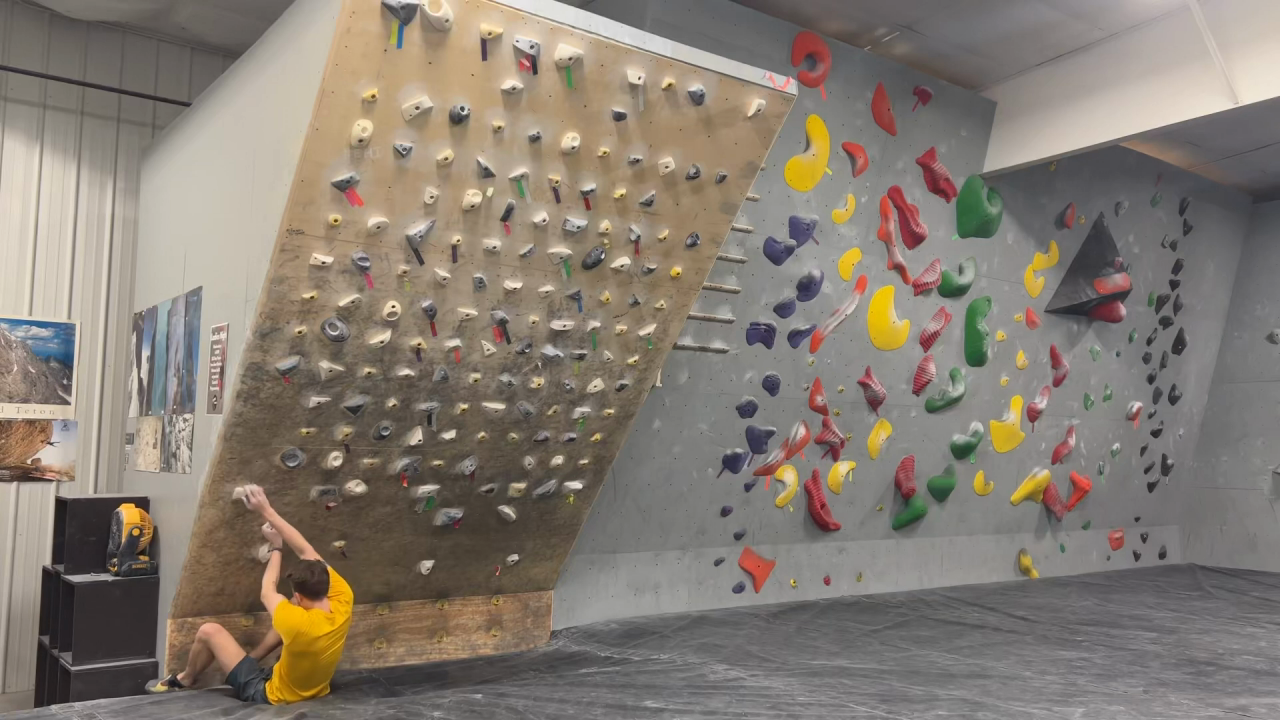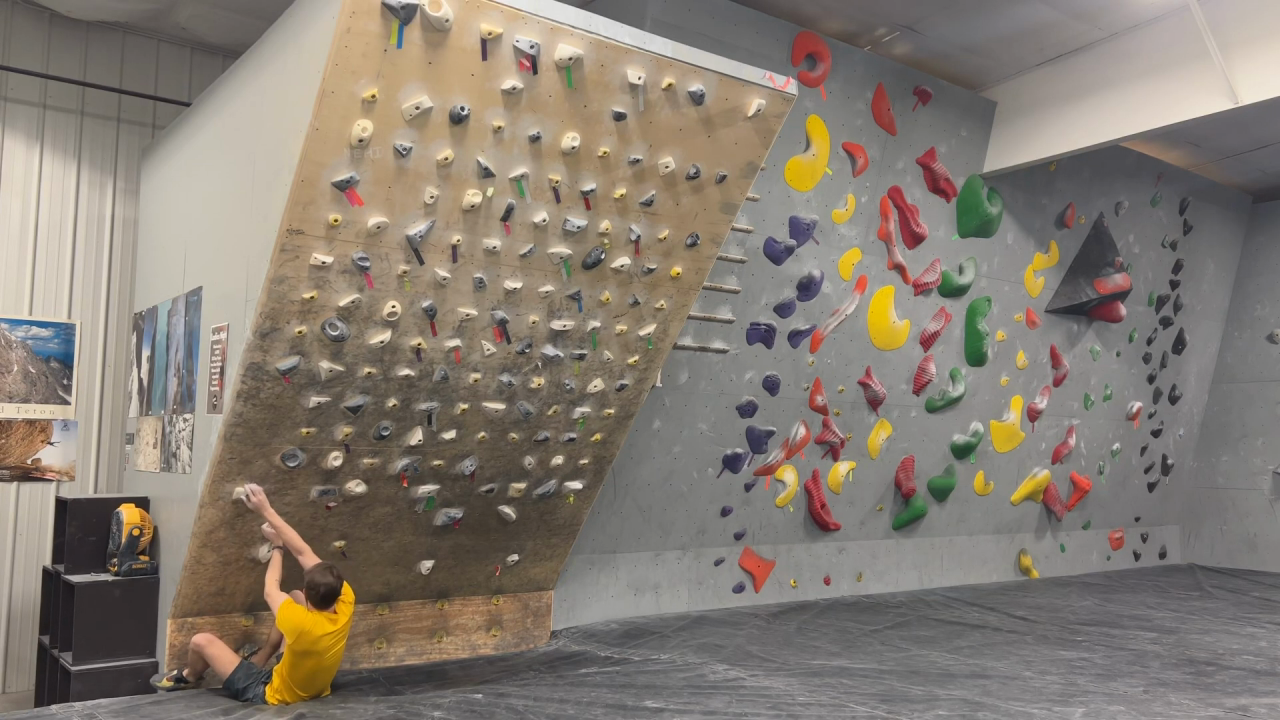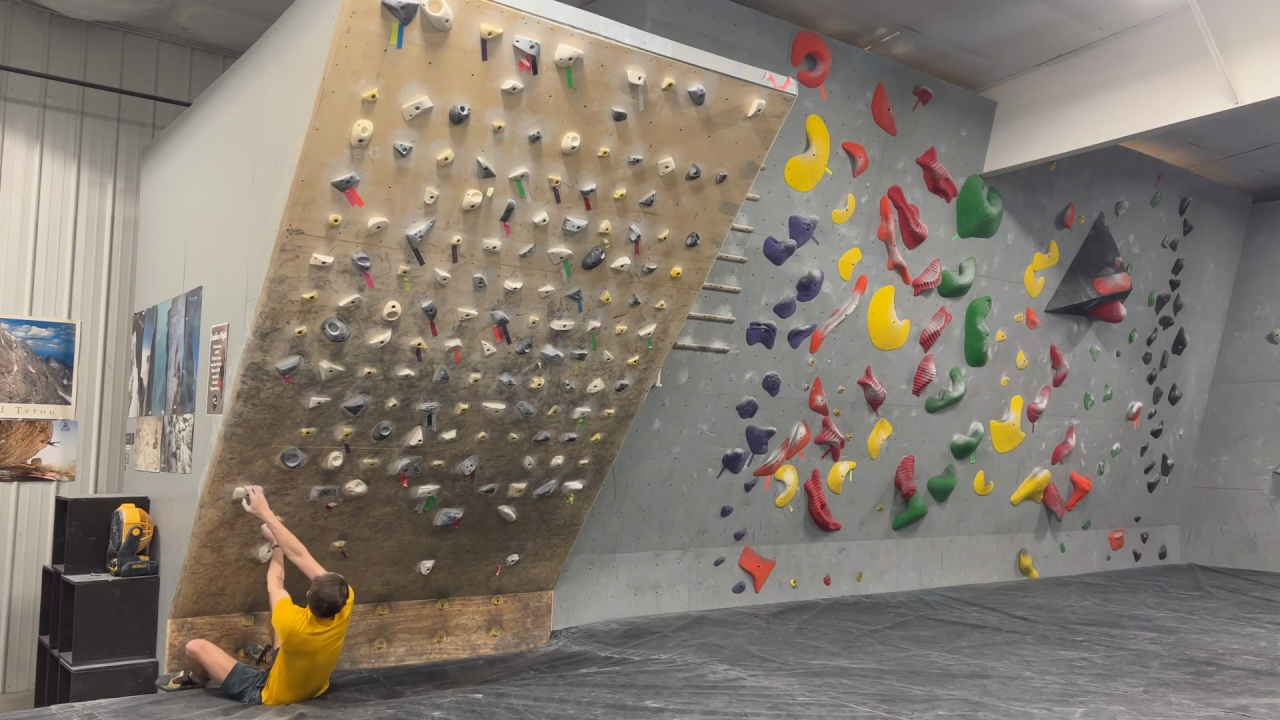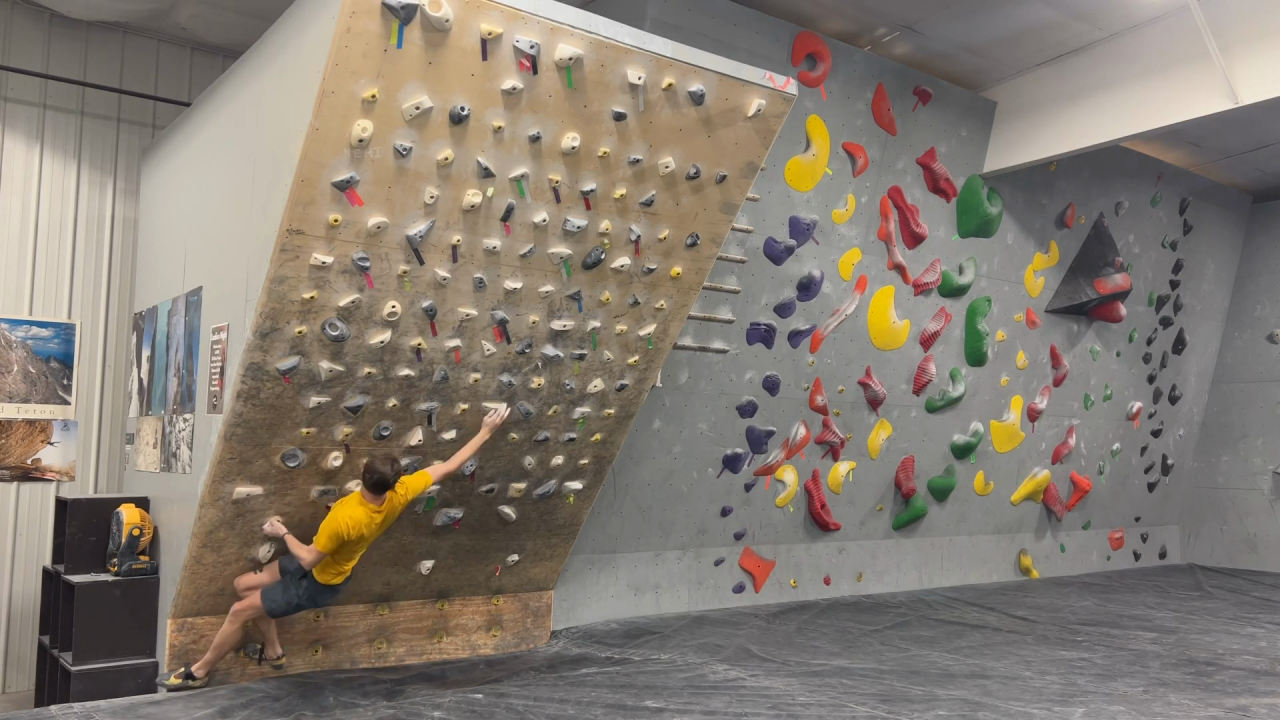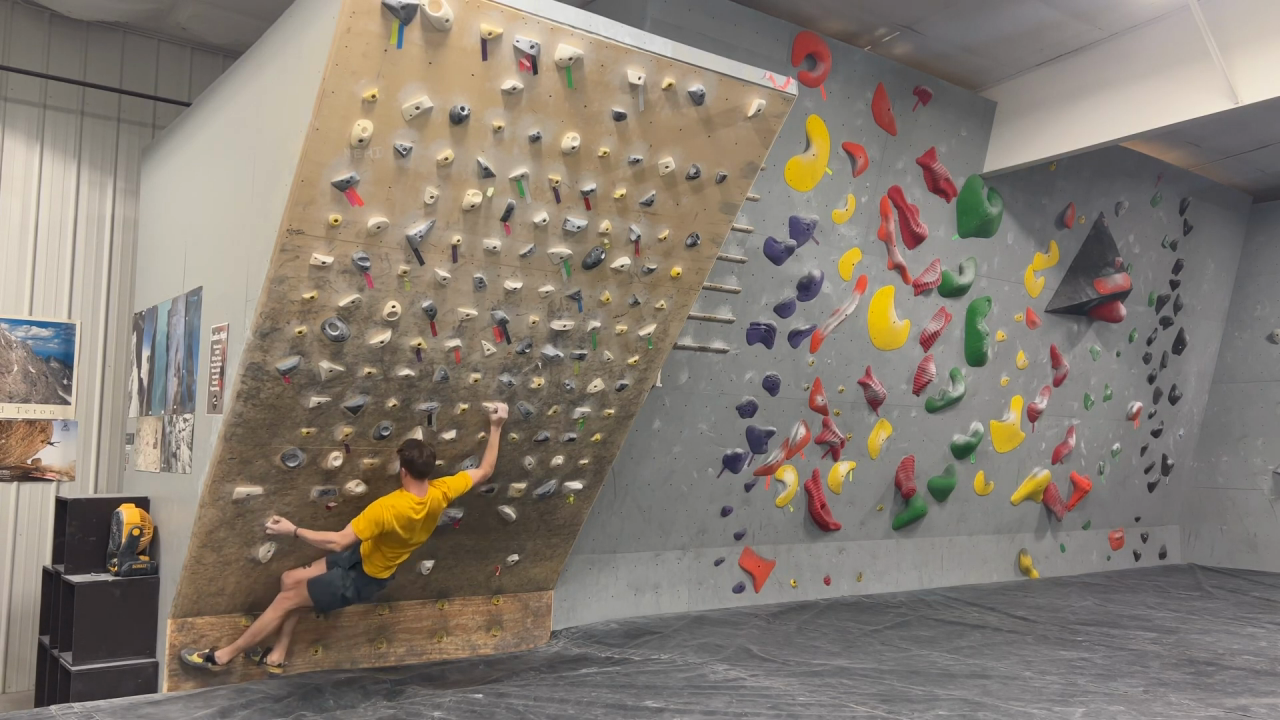
dt=1s
person 1, frame 1
left shoulder: (300, 623)
right shoulder: (344, 600)
left elbow: (267, 593)
right elbow: (308, 552)
left wrist: (276, 547)
right wrist: (268, 512)
left hip: (272, 695)
right hip: (313, 688)
left knee: (209, 631)
left ankle: (185, 680)
right ankle: (252, 657)
person 1, frame 2
left shoulder: (302, 623)
right shoulder: (345, 601)
left elbow: (270, 591)
right elbow: (304, 553)
left wrist: (277, 545)
right wrist: (267, 511)
left hip: (272, 695)
right hip: (312, 688)
left knee: (201, 641)
right knee: (294, 595)
left ankle: (189, 677)
right ankle: (262, 658)
person 1, frame 3
left shoulder: (296, 624)
right shoulder: (344, 600)
left elbow: (274, 584)
right elbow: (300, 556)
left wrist: (276, 545)
right wrist: (265, 513)
left hip: (272, 698)
right hip: (310, 690)
left knee: (195, 647)
left ankle: (196, 679)
person 1, frame 4
left shoulder: (343, 518)
right shoulder: (402, 492)
left elbow: (308, 559)
right elbow: (449, 466)
left wrist: (283, 532)
right wrist: (485, 431)
left hip: (317, 583)
right hip: (327, 565)
left knee: (239, 611)
right knee: (243, 584)
left ankle: (198, 671)
right ankle: (273, 651)
person 1, frame 5
left shoulder: (389, 508)
right shoulder: (443, 492)
left elbow: (338, 542)
right elbow: (486, 471)
left wrist: (293, 530)
right wrist: (495, 427)
left hip: (365, 577)
right hip: (368, 557)
left knee: (286, 600)
right knee: (290, 580)
left ankle: (222, 656)
right ankle: (277, 656)
